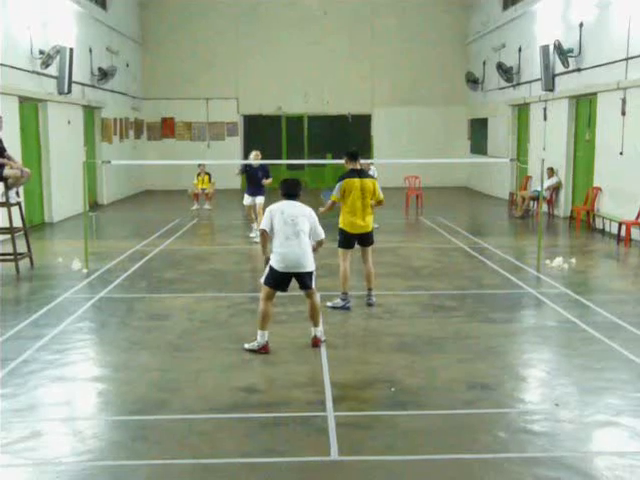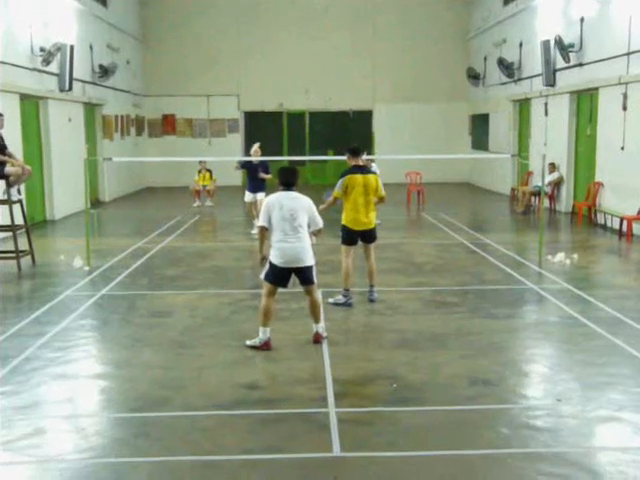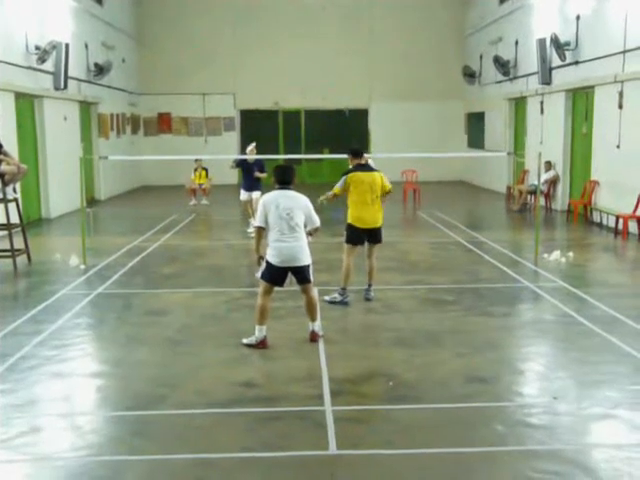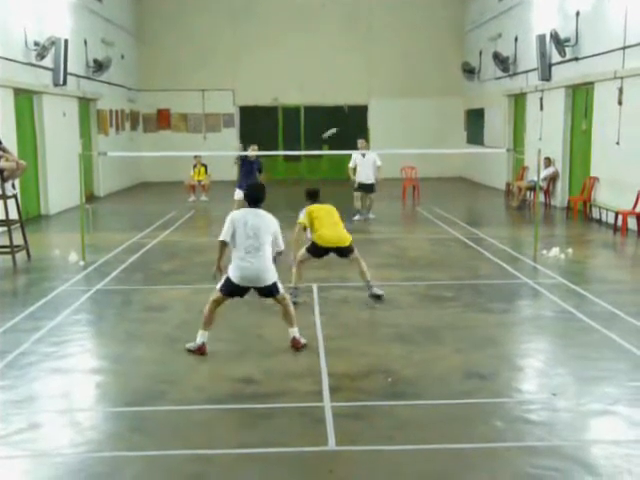
dt=1s
person 1, frame 1
left shoulder: (273, 208)
right shoulder: (307, 210)
left elbow: (264, 232)
right elbow: (320, 240)
left wrist: (265, 253)
right wrist: (312, 249)
left hip: (280, 260)
right hip: (304, 260)
left knee: (266, 297)
right knee: (312, 295)
left ankle: (261, 342)
right ankle: (317, 335)
person 1, frame 2
left shoulder: (271, 200)
right shoulder: (306, 200)
left elbow: (263, 228)
right elbow: (318, 228)
left wrist: (261, 251)
left hip: (280, 254)
right hip: (303, 254)
left knee: (268, 294)
right knee: (312, 291)
left ankle: (264, 338)
right ankle: (319, 331)
person 1, frame 3
left shoulder: (267, 199)
right shoulder: (302, 199)
left elbow: (260, 228)
right elbow: (315, 227)
left wrist: (257, 251)
left hip: (276, 254)
right hip: (300, 253)
left knee: (264, 293)
right knee: (308, 290)
left ankle: (260, 336)
right ankle: (315, 330)
person 1, frame 4
left shoulder: (235, 216)
right shoulder: (271, 220)
left elbow: (223, 242)
right elbow: (279, 250)
left wrist: (218, 263)
left hip: (239, 272)
right hip: (264, 272)
left knee: (214, 301)
right knee: (283, 300)
left ankle: (200, 342)
right ankle: (296, 338)
person 2, frame 1
left shoulder: (344, 179)
right shoulder: (371, 179)
left elbow: (333, 202)
right elbow: (380, 201)
left wrist: (323, 210)
left hip: (348, 226)
right hip: (366, 226)
left knee: (344, 261)
right knee: (367, 259)
left ankle: (344, 299)
right ankle: (370, 296)
person 2, frame 2
left shoulder: (347, 175)
right shoulder: (373, 175)
left elbow: (335, 198)
right elbow: (382, 198)
left wrist: (323, 207)
left hip: (350, 222)
right hip: (369, 222)
left knee: (347, 257)
right knee: (370, 256)
left ankle: (346, 295)
right ankle: (372, 292)
person 2, frame 3
left shoulder: (350, 175)
right shoulder: (377, 174)
left elbow: (334, 194)
right elbow: (388, 190)
left wrist: (323, 198)
left hip: (357, 221)
right hip: (375, 221)
left knee: (347, 256)
right knee: (371, 256)
left ankle: (342, 293)
right ankle: (369, 290)
person 2, frame 4
left shoulder: (307, 210)
right shoulder: (332, 208)
left elbow: (299, 229)
left wrist: (295, 249)
left hip: (322, 241)
right hip: (343, 240)
left knee: (299, 260)
right knee: (358, 259)
left ankle: (293, 294)
right ankle: (371, 288)
